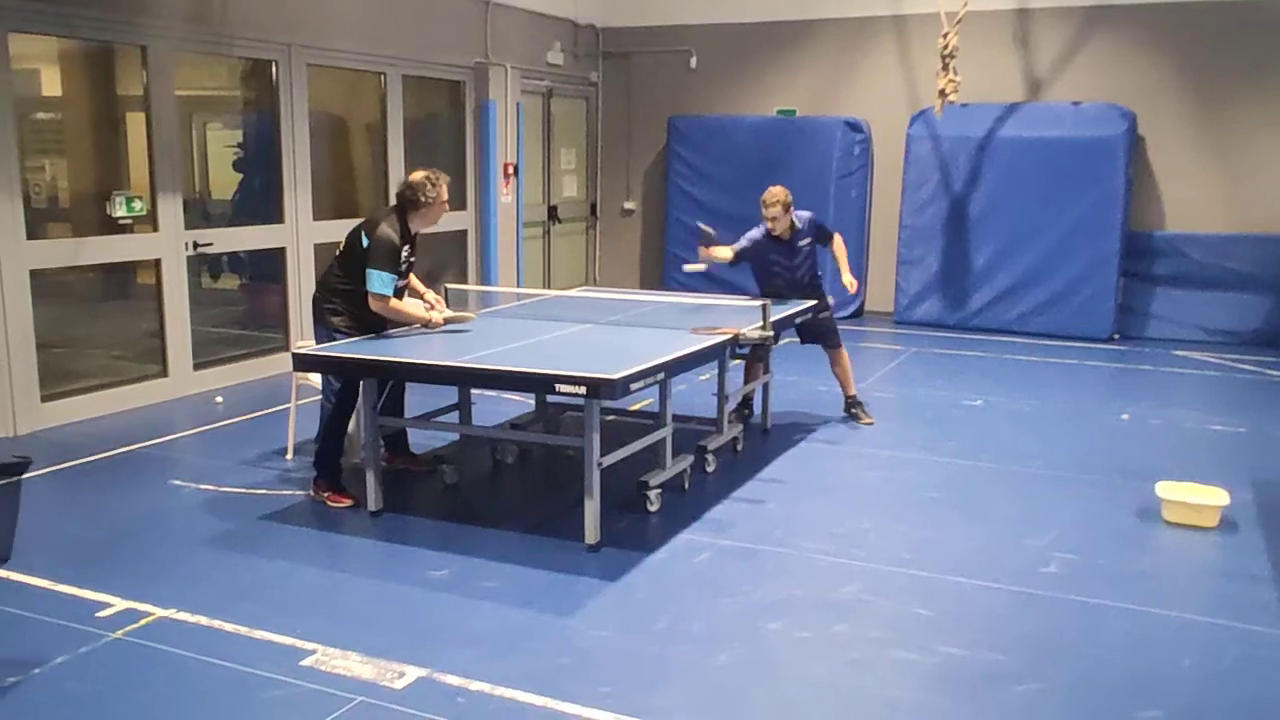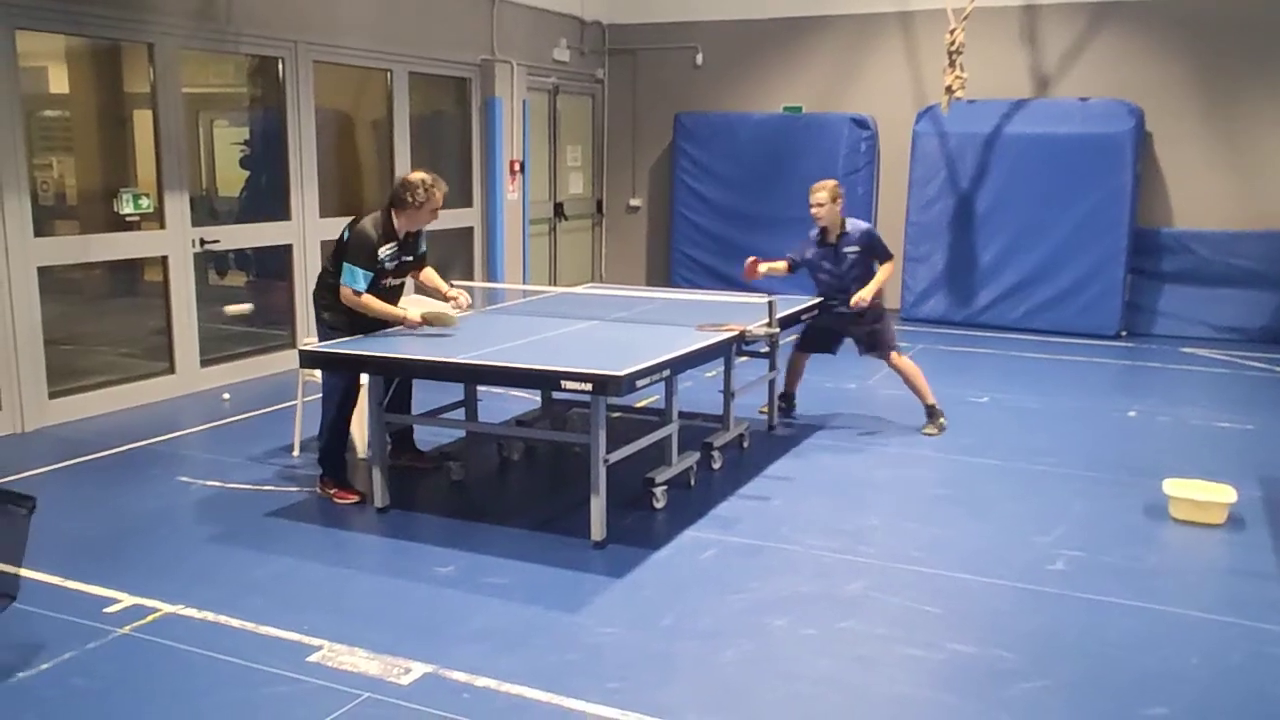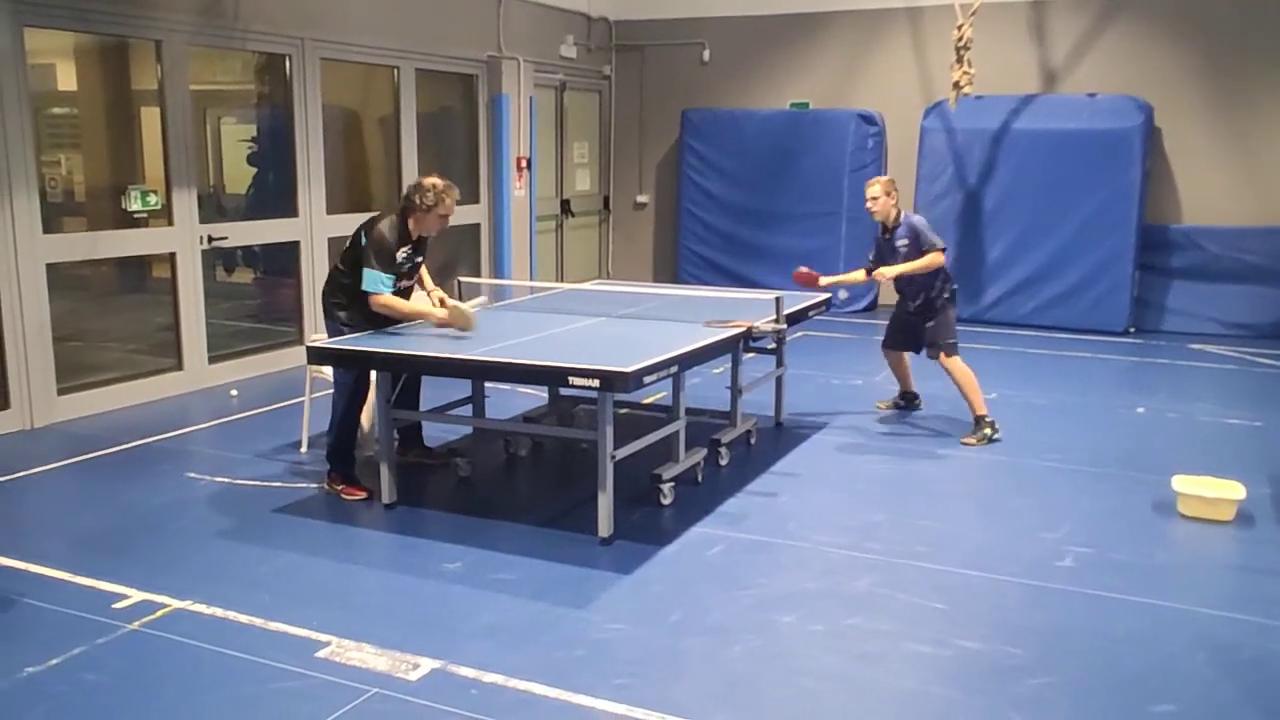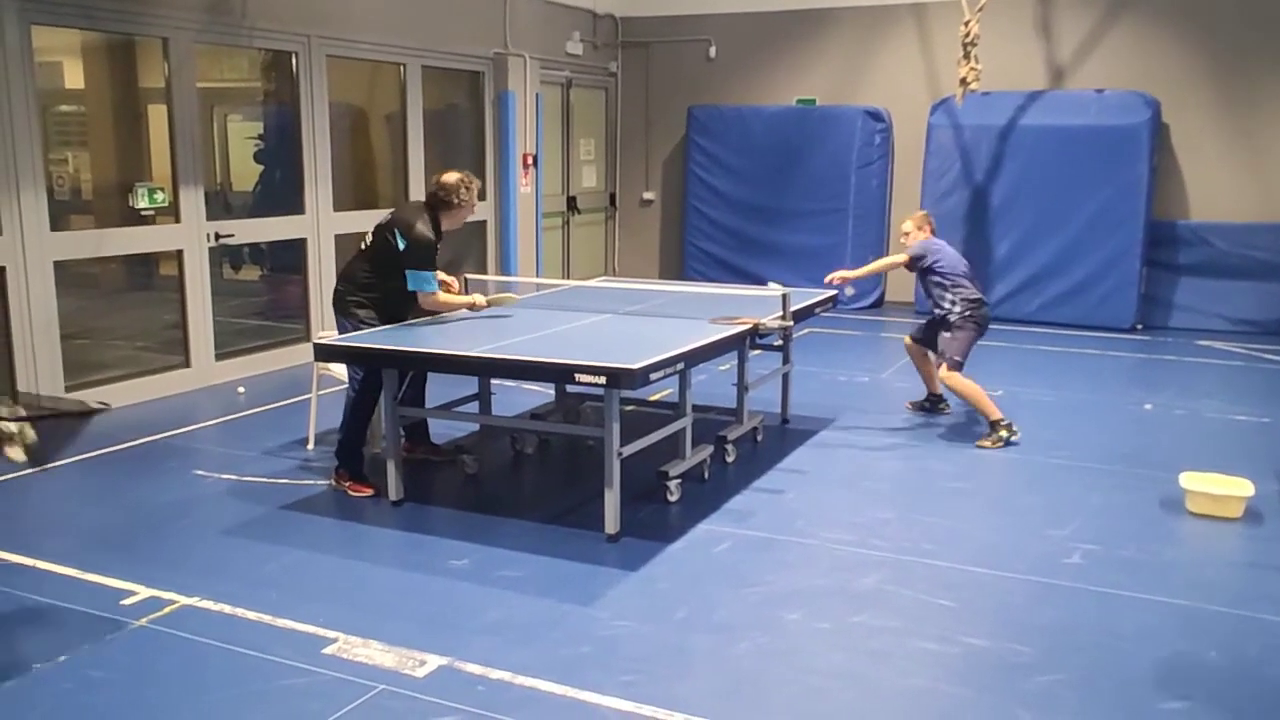
dt=0.4s
person 1, frame 1
left shoulder: (404, 228)
right shoulder: (385, 236)
right elbow: (380, 302)
left wrist: (424, 293)
right wrist: (425, 318)
left hip: (368, 317)
right hip: (339, 316)
left knee: (392, 378)
right knee: (343, 394)
left ankle: (396, 451)
right ankle: (325, 480)
person 1, frame 2
left shoulder: (413, 231)
right shoulder: (367, 233)
left elbow: (419, 267)
right elbow: (349, 295)
left wrist: (447, 291)
right wrist: (401, 317)
left hip: (376, 314)
right hip: (340, 314)
left knee: (399, 375)
right knee: (342, 390)
left ankle: (402, 448)
right ankle: (331, 476)
person 1, frame 3
left shoulder: (422, 231)
right shoulder: (383, 235)
right elbow: (379, 301)
left wrist: (431, 290)
right wrist: (427, 314)
left hip: (388, 310)
right hip: (349, 310)
left knee: (407, 371)
right knee: (353, 386)
left ankle: (410, 443)
right ankle: (339, 472)
person 1, frame 4
left shoulder: (422, 214)
right shoulder: (420, 234)
right elbow: (429, 300)
left wrist: (436, 275)
right wrist: (470, 301)
left hip: (389, 303)
right hip: (360, 305)
left knee: (413, 367)
right knee: (367, 383)
left ankle: (416, 440)
right ankle: (347, 469)
person 2, frame 1
left shoulder: (808, 222)
right shoulder: (757, 239)
left elbow: (833, 239)
right elbow: (731, 252)
left wrist: (845, 272)
right wrist: (711, 252)
left hip: (811, 297)
right hip: (775, 302)
left knee: (835, 347)
right knee: (758, 351)
left ankle: (852, 402)
right ankle: (746, 404)
person 2, frame 2
left shoulder: (862, 232)
right shoulder: (812, 242)
left elbow: (888, 262)
right elbow: (788, 265)
left wrist: (870, 290)
right wrist: (764, 267)
left hip: (866, 309)
right hip: (831, 309)
left knee: (894, 358)
right knee: (800, 350)
left ankle: (933, 411)
right ankle: (787, 400)
person 2, frame 3
left shoulder: (914, 225)
right shoulder: (882, 238)
left elbow: (938, 258)
right elbow: (868, 273)
left wrist: (897, 270)
right wrist: (831, 280)
left hip: (936, 301)
right hip: (909, 303)
left knee: (947, 358)
right knee: (891, 349)
left ankle: (984, 422)
right ankle: (909, 397)
person 2, frame 4
left shoulder: (927, 247)
right shoulder: (940, 252)
left elbow: (896, 260)
left wrist: (853, 274)
left hip: (965, 316)
right hip: (952, 315)
left knee: (947, 373)
right knee: (913, 343)
left ankle: (1001, 425)
right ankle: (936, 399)
